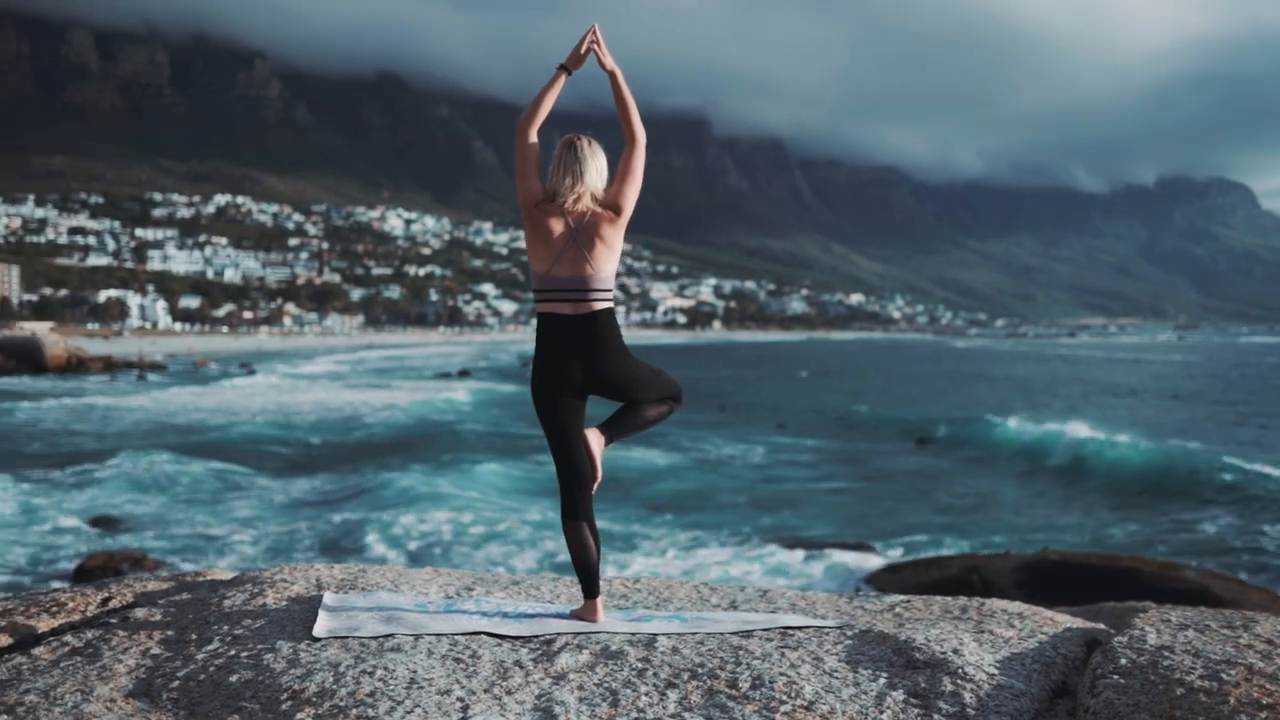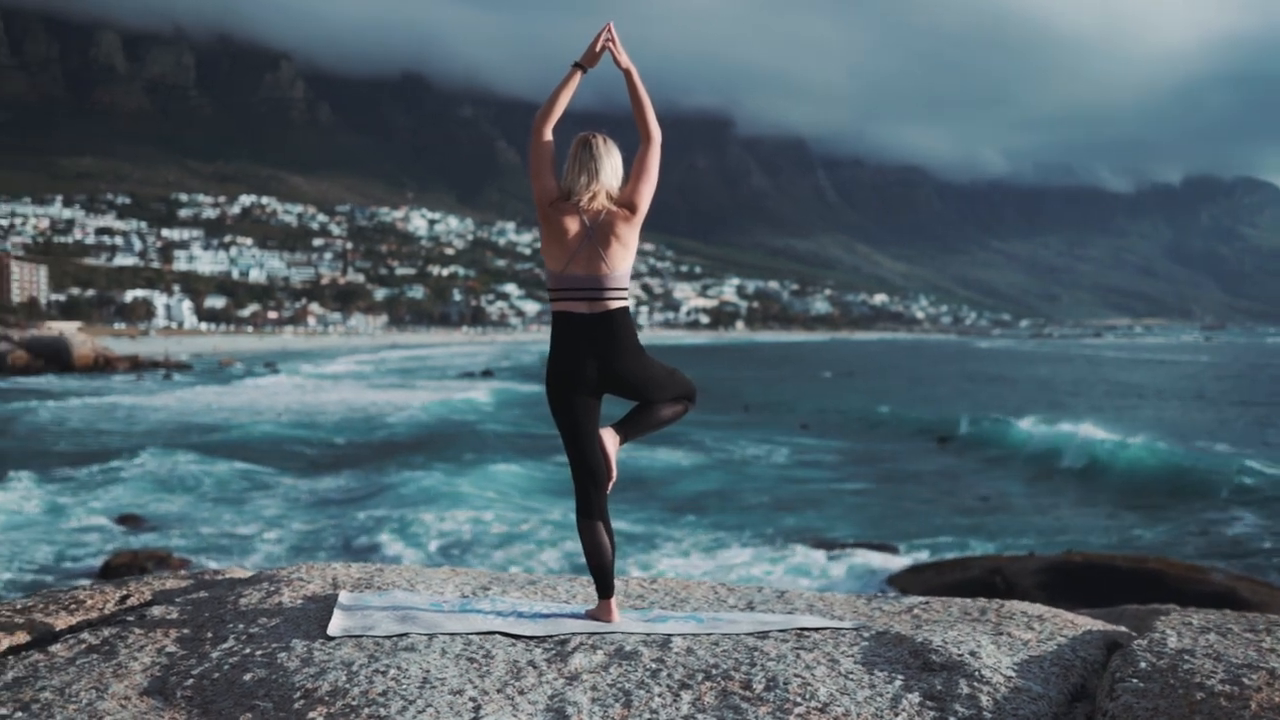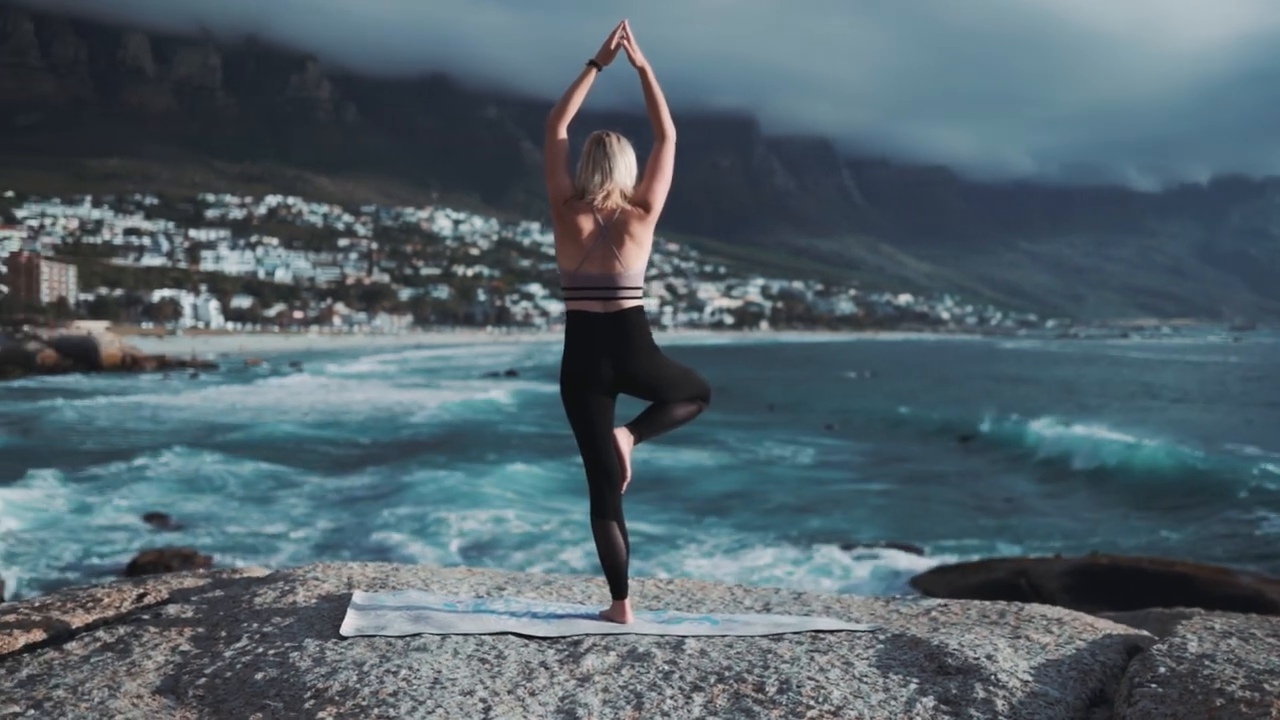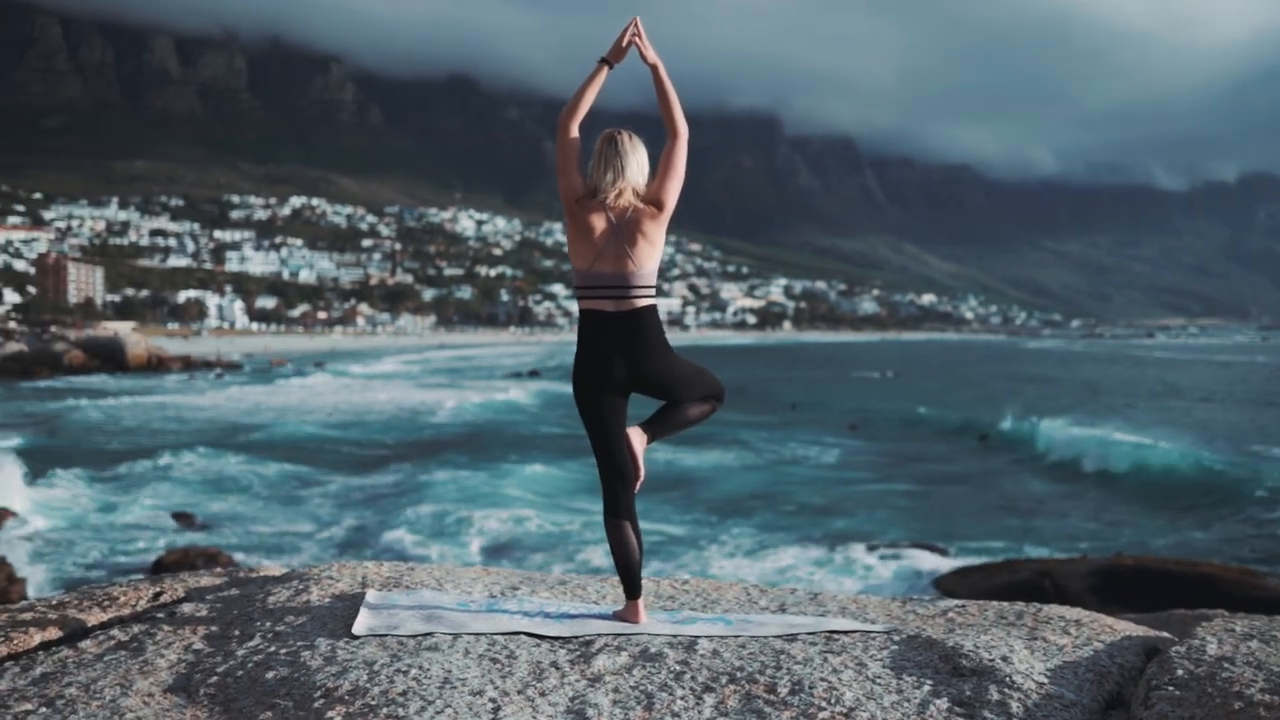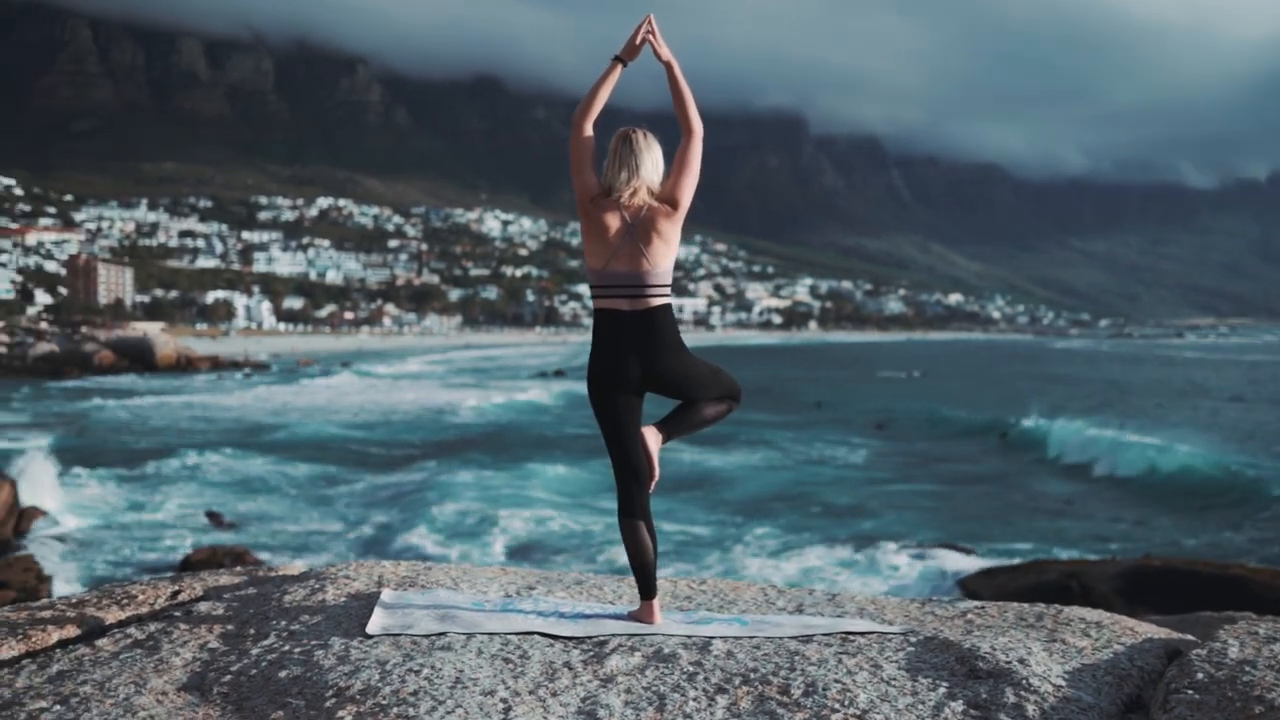
dt=0.3s
person 1, frame 1
left shoulder: (537, 216)
right shoulder: (612, 219)
left elbow: (526, 132)
right elbow: (638, 140)
left wrist: (567, 68)
right wrist: (611, 68)
left hip: (553, 360)
right hip: (603, 354)
left knee: (574, 488)
right knee: (669, 393)
left ankle: (592, 604)
right ankle: (602, 436)
person 1, frame 2
left shoulder: (552, 215)
right shoulder: (628, 217)
left elbow: (541, 131)
right elbow: (653, 137)
left wrist: (583, 66)
right wrist: (626, 67)
left hip: (568, 360)
right hip: (619, 354)
left knee: (589, 488)
right knee: (684, 392)
left ankle: (607, 604)
right ankle: (618, 435)
person 1, frame 3
left shoulder: (566, 214)
right shoulder: (642, 216)
left elbow: (555, 129)
right elbow: (668, 136)
left wrist: (597, 64)
right wrist: (641, 65)
left hip: (582, 358)
right hip: (633, 353)
left knee: (603, 487)
right knee: (697, 392)
left ankle: (620, 605)
right ankle: (630, 435)
person 1, frame 4
left shoulder: (578, 213)
right shoulder: (654, 214)
left elbow: (567, 127)
right elbow: (679, 133)
left wrist: (608, 61)
right wrist: (652, 62)
left hip: (594, 358)
right hip: (646, 352)
left knee: (616, 486)
right knee: (712, 391)
left ankle: (634, 605)
right ankle: (644, 434)
person 1, frame 5
left shoulder: (592, 212)
right shoulder: (669, 213)
left elbow: (581, 126)
right elbow: (694, 131)
left wrist: (622, 58)
right wrist: (666, 59)
left hip: (609, 357)
right hip: (661, 351)
left knee: (631, 487)
right knee: (728, 392)
left ankle: (648, 605)
right ankle: (659, 434)
